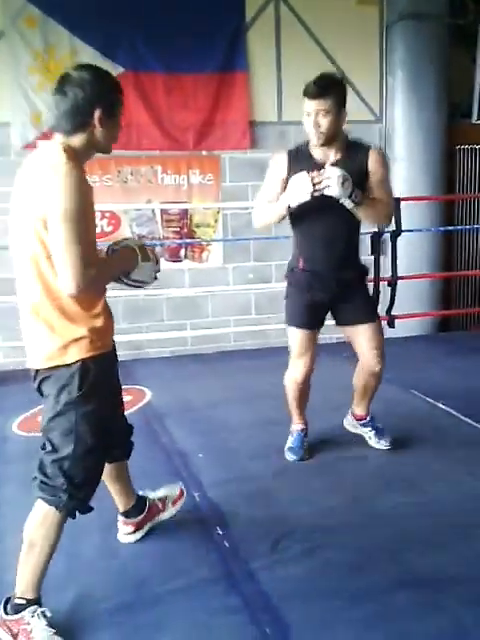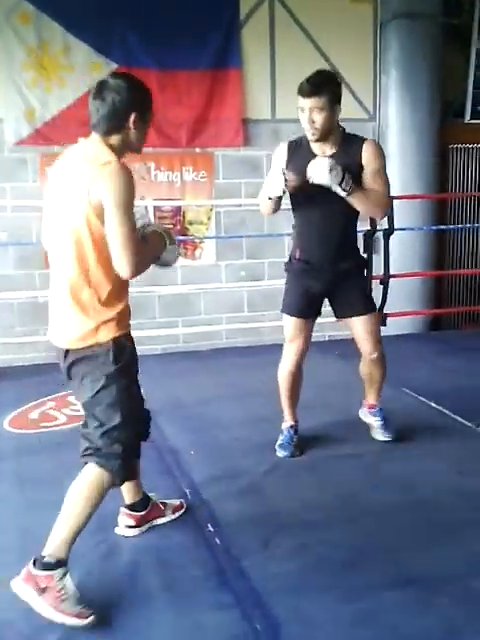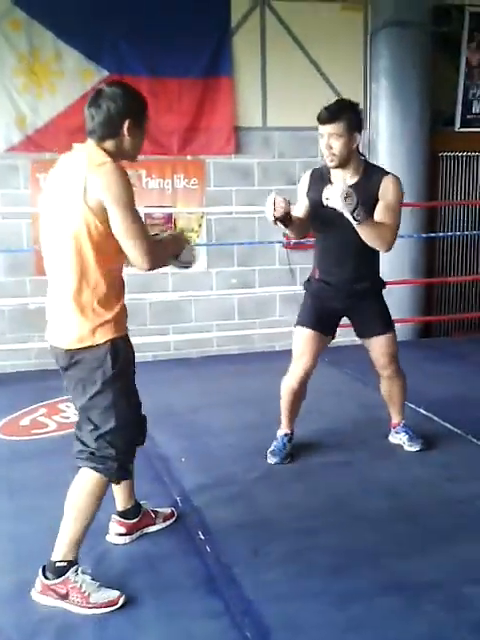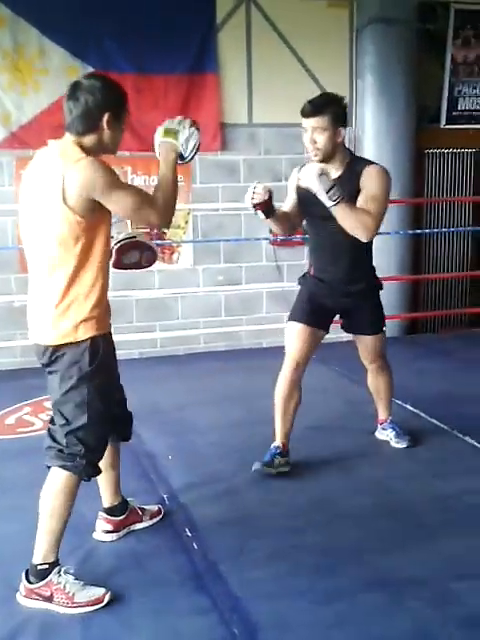
dt=0.3s
person 1, frame 1
right shoulder: (64, 176)
right elbow: (76, 281)
left wrist: (109, 262)
right wrist: (120, 261)
left hip: (83, 342)
right hip: (72, 351)
left knee: (110, 436)
right knee: (65, 479)
left ankle: (133, 512)
person 1, frame 2
left shoulder: (69, 161)
right shoulder: (112, 171)
right elbow: (128, 265)
left wrist: (137, 243)
right wrist: (155, 242)
left hip: (72, 324)
right hip: (97, 332)
left knee: (128, 422)
right knee: (113, 447)
left ankle: (137, 508)
right ankle: (47, 568)
person 1, frame 3
left shoulder: (66, 167)
right shoulder: (107, 173)
right elbow: (144, 258)
left wrist: (150, 246)
right wrist: (173, 245)
left hip: (71, 327)
right hip: (93, 334)
left knee: (124, 425)
right knee: (106, 449)
left ankle: (128, 516)
right ankle: (58, 573)
person 1, frame 4
left shoulder: (45, 161)
right shoulder: (85, 170)
right elbow: (157, 216)
left wrist: (112, 255)
right wrist: (168, 158)
left hip: (59, 323)
right hip: (75, 332)
left knee: (109, 419)
right knee: (74, 448)
left ankle: (115, 511)
right ankle: (41, 575)
person 2, frame 1
left shoulder: (368, 158)
right shoulder: (286, 161)
left elbow: (383, 216)
right elbow: (259, 219)
left wrist: (350, 195)
right wrist: (291, 198)
left hip: (349, 279)
right hip: (306, 279)
left knee: (374, 361)
right knee: (301, 367)
left ankle: (360, 416)
right ankle: (299, 427)
person 2, frame 2
left shoulder: (365, 151)
right shoulder: (288, 152)
left elbow: (380, 209)
right elbow: (267, 210)
left wrist: (339, 181)
right wrist: (274, 191)
left hip: (347, 269)
right hip: (304, 269)
left knee: (372, 350)
right knee: (294, 354)
left ankle: (372, 407)
right ankle: (290, 425)
person 2, frame 3
left shoulder: (385, 182)
right shoulder: (311, 180)
left elbow: (385, 241)
right elbow: (300, 230)
left wrist: (352, 209)
right wrist: (281, 216)
left hip: (365, 291)
right hip: (323, 288)
left knee: (388, 367)
right knee: (299, 370)
left ankle: (398, 426)
right ankle: (285, 433)
person 2, frame 4
left shoulder: (371, 173)
right shoulder: (302, 175)
left elbow: (366, 229)
right elbow: (289, 227)
left wrist: (327, 193)
right wrist: (265, 207)
left hip: (359, 288)
right hip: (317, 286)
left knee: (377, 363)
right knee: (293, 364)
left ankle: (385, 422)
right ankle: (280, 450)
